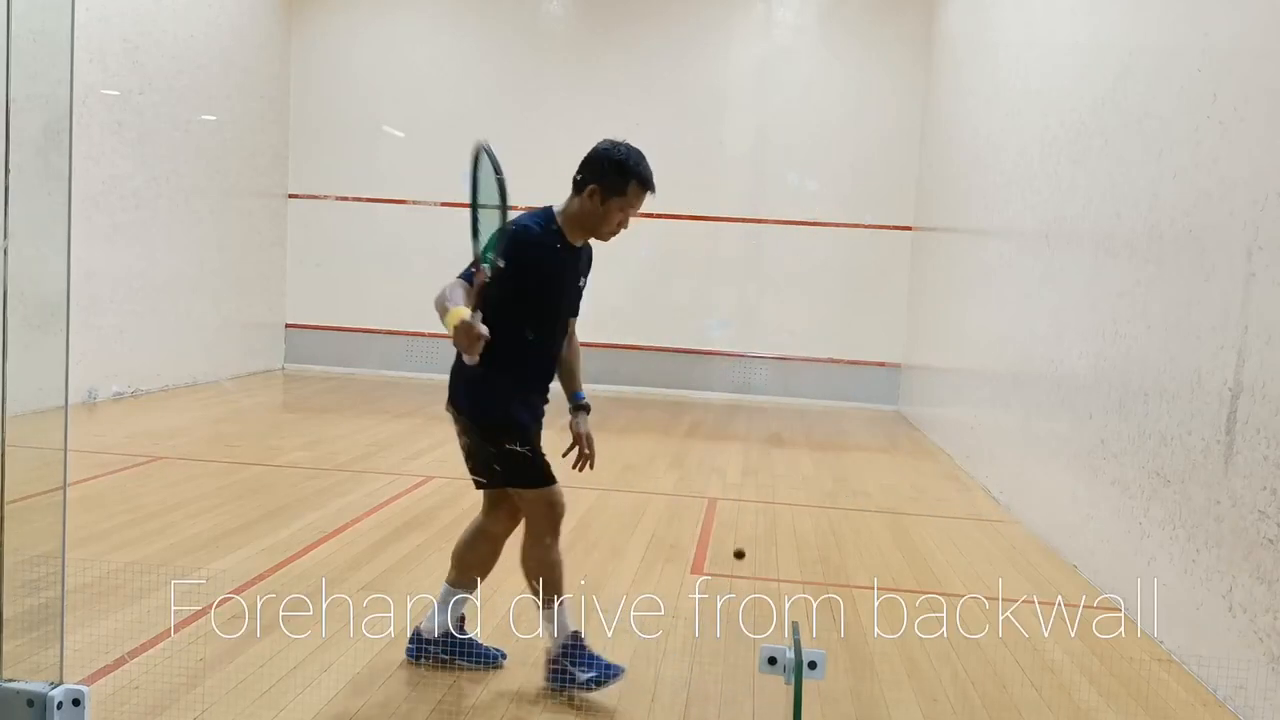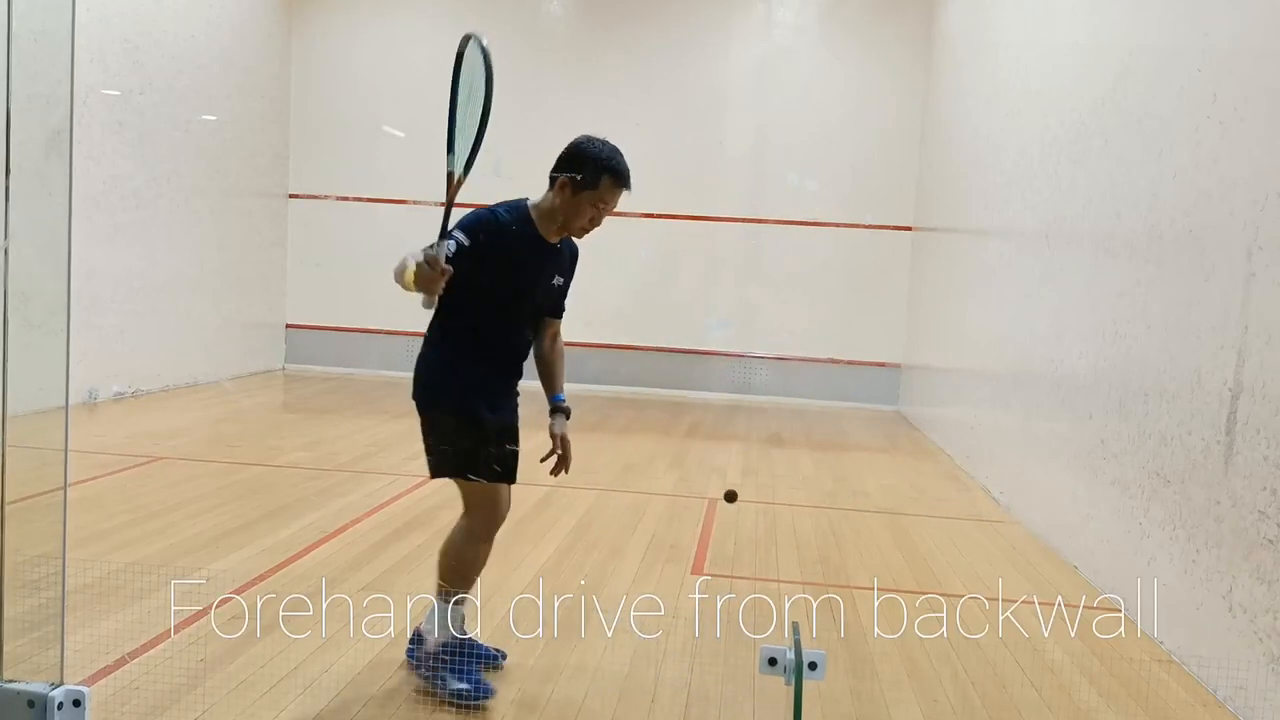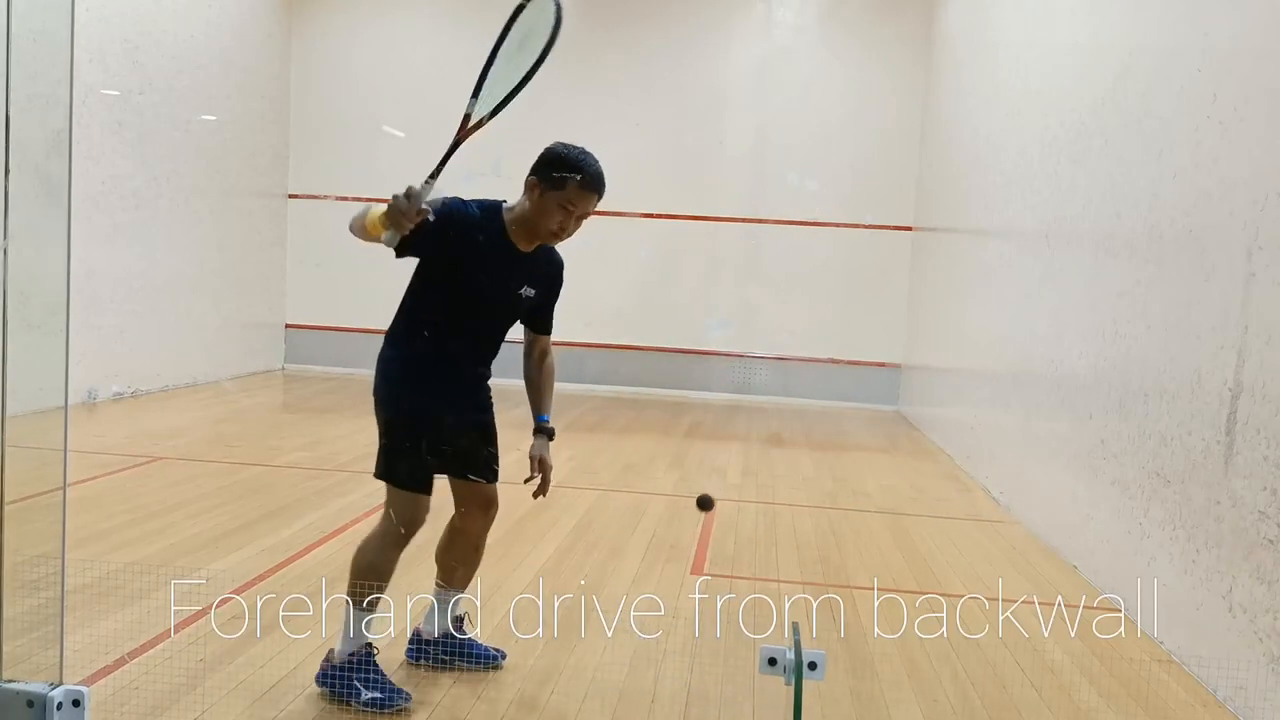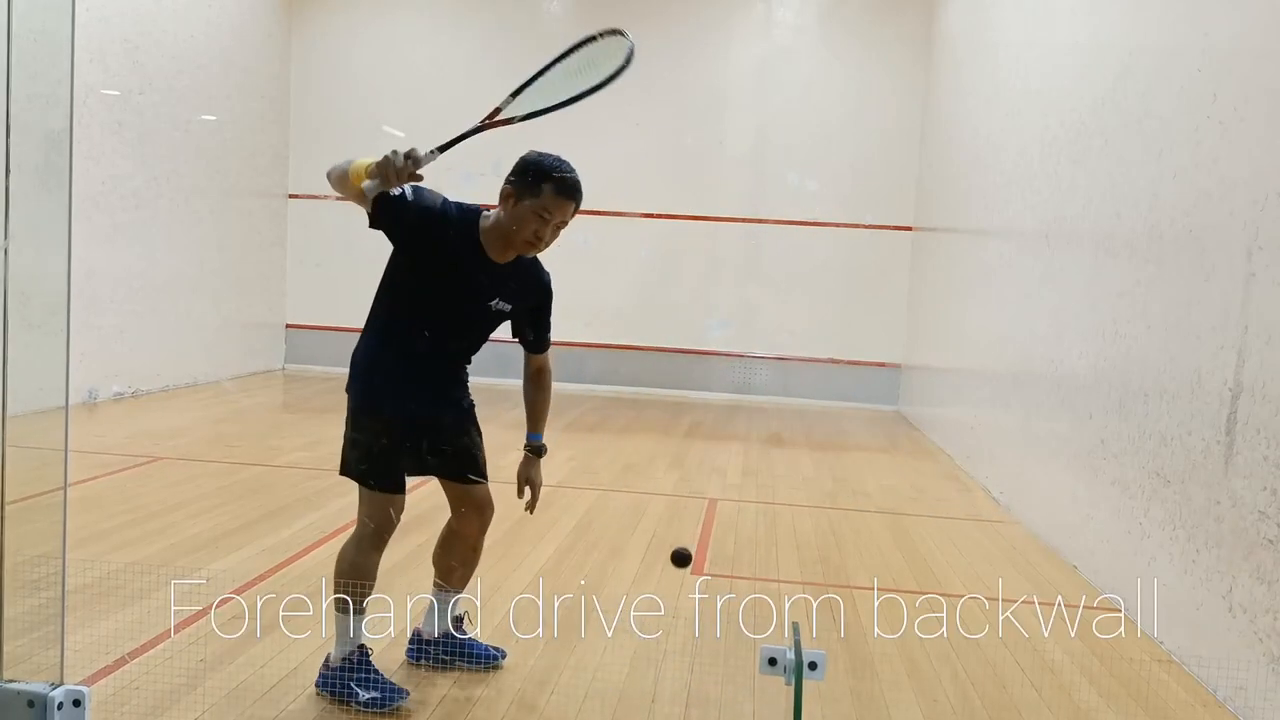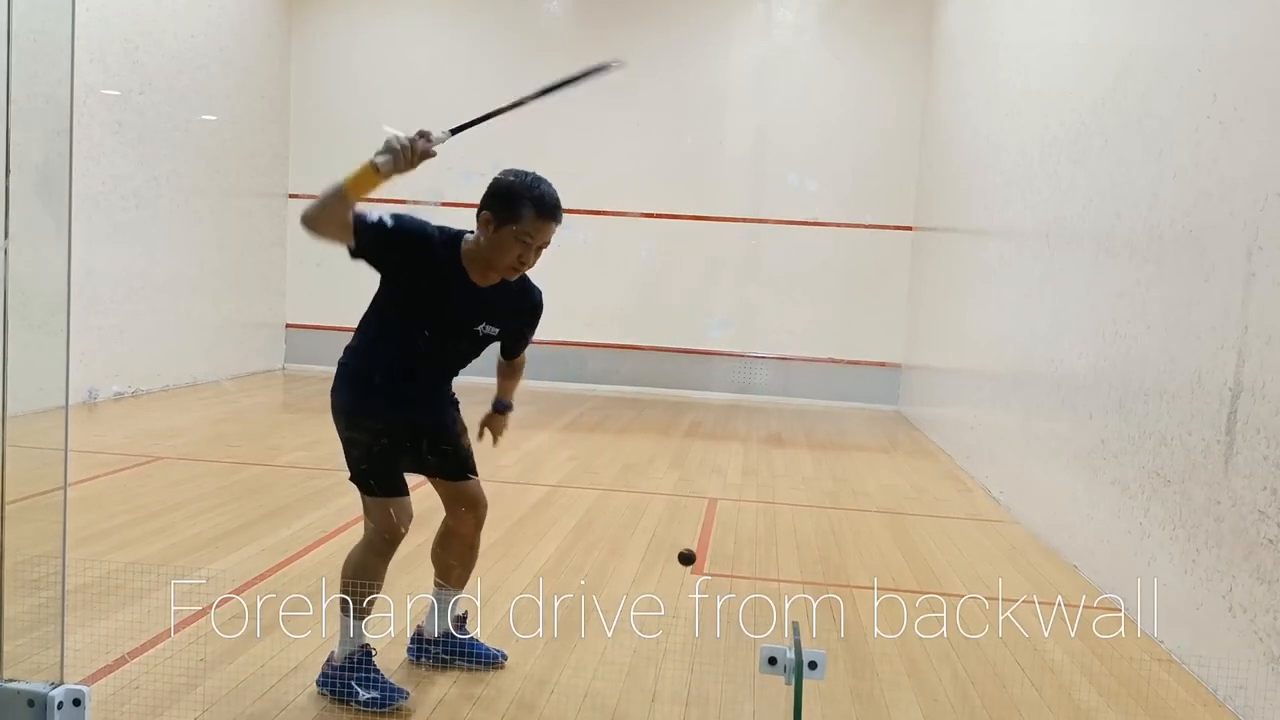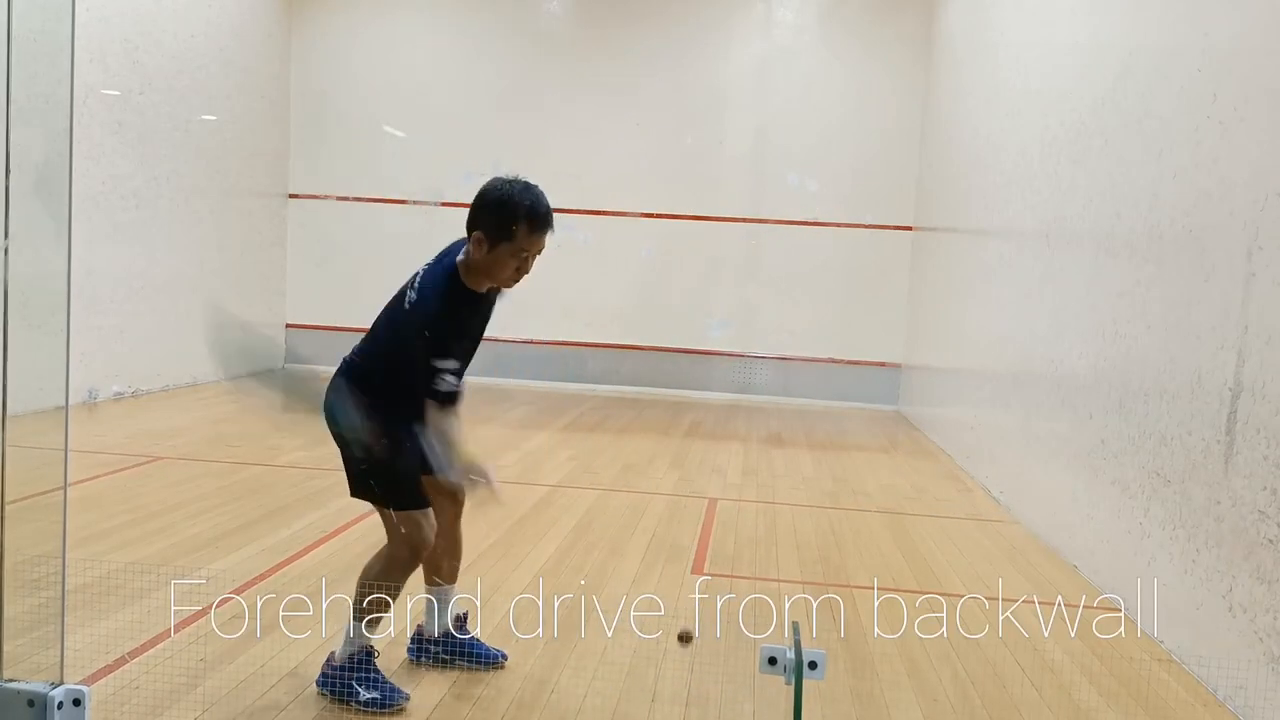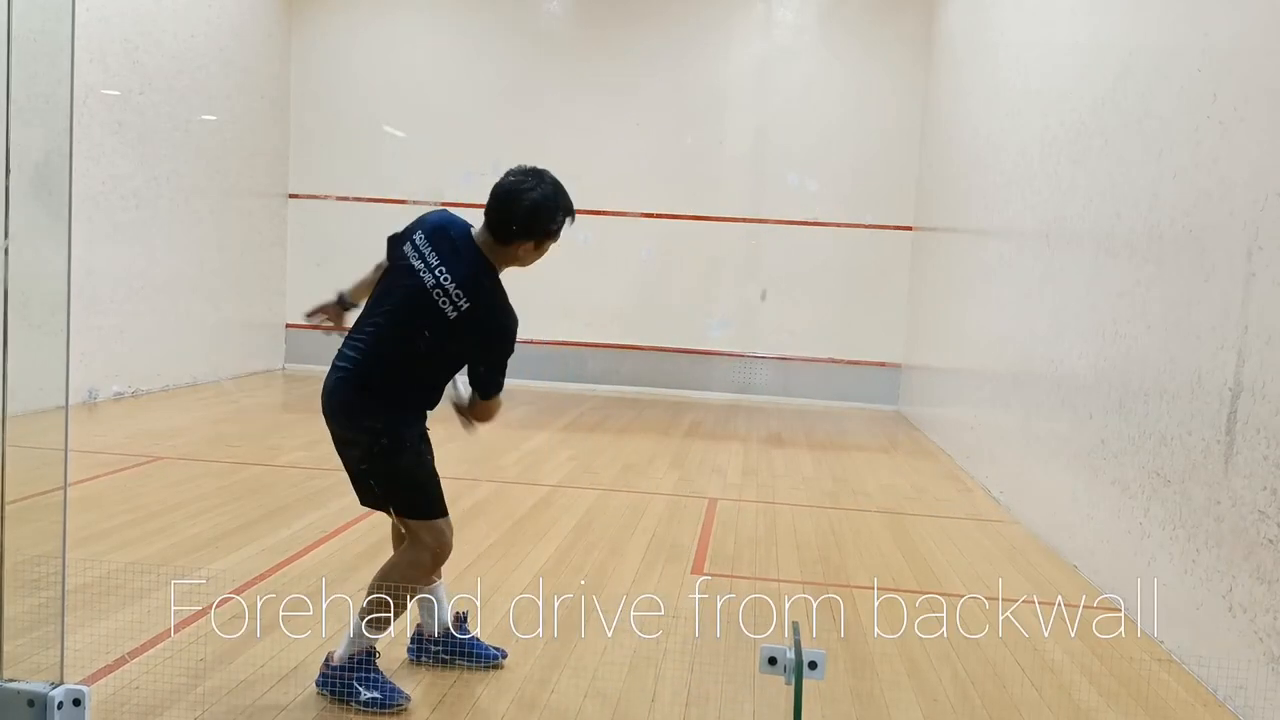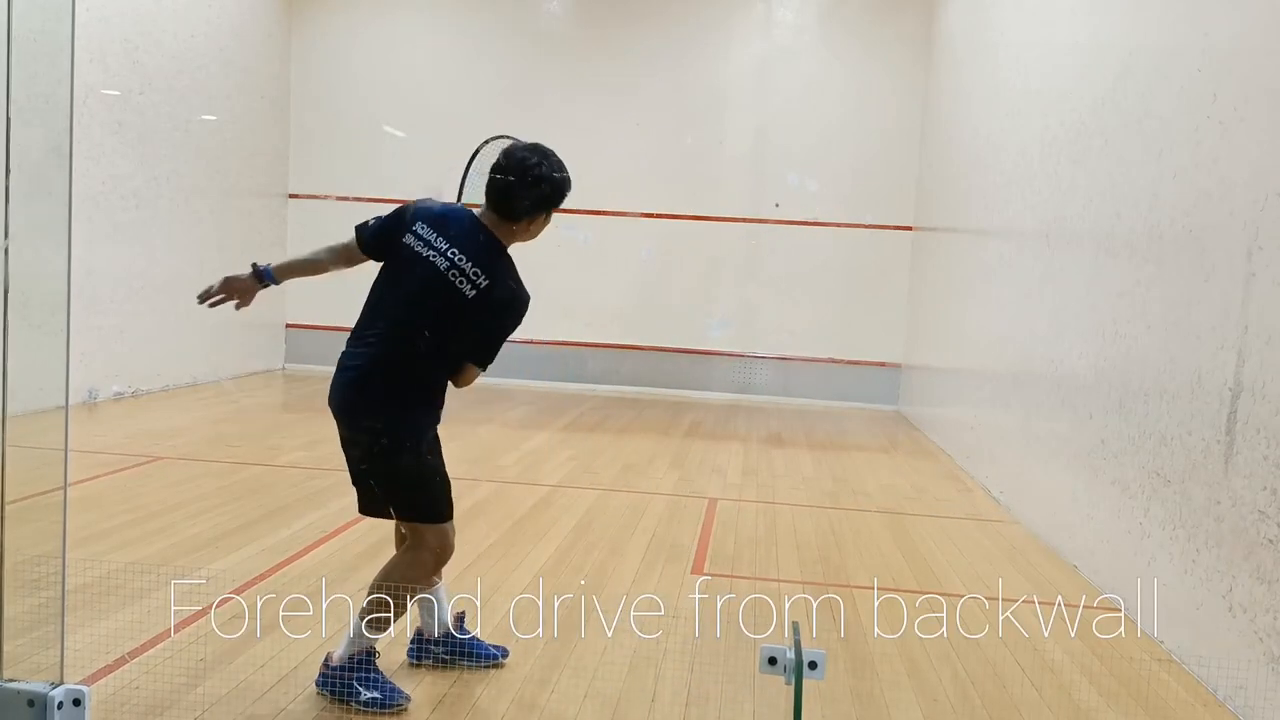
dt=0.3s
person 1, frame 1
left shoulder: (580, 253)
right shoulder: (525, 236)
right elbow: (454, 290)
left wrist: (578, 407)
right wrist: (461, 322)
left hip: (520, 402)
right hip: (487, 398)
left knee: (502, 512)
right knee: (546, 509)
left ankle: (437, 631)
right ankle: (565, 650)
person 1, frame 2
left shoulder: (566, 254)
right shoulder: (490, 227)
left elbow: (546, 335)
right elbow: (406, 267)
left wrist: (558, 409)
right wrist: (422, 273)
left hip: (498, 393)
right hip: (449, 387)
left knee: (492, 509)
right knee: (484, 509)
left ankle: (438, 631)
right ankle: (436, 644)
person 1, frame 3
left shoulder: (548, 267)
right shoulder: (459, 220)
left elbow: (538, 351)
right elbow: (360, 226)
left wrist: (542, 430)
right wrist: (388, 219)
left hip: (469, 394)
right hip: (409, 387)
left knee: (480, 505)
right knee: (405, 516)
left ankle: (436, 631)
right ankle: (347, 656)
person 1, frame 4
left shoulder: (533, 286)
right shoulder: (434, 219)
left elbow: (538, 369)
right elbow: (340, 182)
left wrist: (534, 452)
right wrist: (375, 171)
left hip: (446, 394)
right hip: (381, 388)
left knee: (475, 508)
right knee: (379, 518)
left ankle: (436, 633)
right ankle: (343, 661)
person 1, frame 5
left shoulder: (523, 301)
right shoulder: (417, 244)
left elbow: (512, 358)
right elbow: (316, 220)
left wrist: (502, 407)
left hip: (430, 400)
right hip: (367, 398)
left knee: (470, 506)
right knee: (390, 522)
left ankle: (437, 631)
right ankle: (344, 660)
person 1, frame 6
left shoulder: (470, 264)
right shoulder: (442, 313)
right elbow: (439, 420)
right wrist: (449, 463)
left hip: (399, 401)
right hip: (371, 412)
left knee: (445, 502)
right knee: (415, 535)
left ankle: (438, 632)
right ankle: (347, 662)
person 1, frame 7
left shoulder: (439, 226)
right shoulder: (492, 316)
left elbow: (383, 268)
right elbow: (484, 409)
left wrist: (345, 300)
right wrist: (466, 408)
left hip: (354, 390)
right hip: (374, 415)
left knee: (416, 516)
right knee: (431, 538)
left ankle: (435, 630)
right ankle: (346, 662)
person 1, frame 8
left shoulder: (422, 215)
right shoulder: (506, 292)
left elbow: (339, 254)
right elbow: (461, 375)
left wrist: (261, 277)
left hip: (355, 387)
right hip: (392, 410)
left knee: (428, 515)
right knee: (430, 538)
left ankle: (437, 632)
right ankle: (347, 663)
